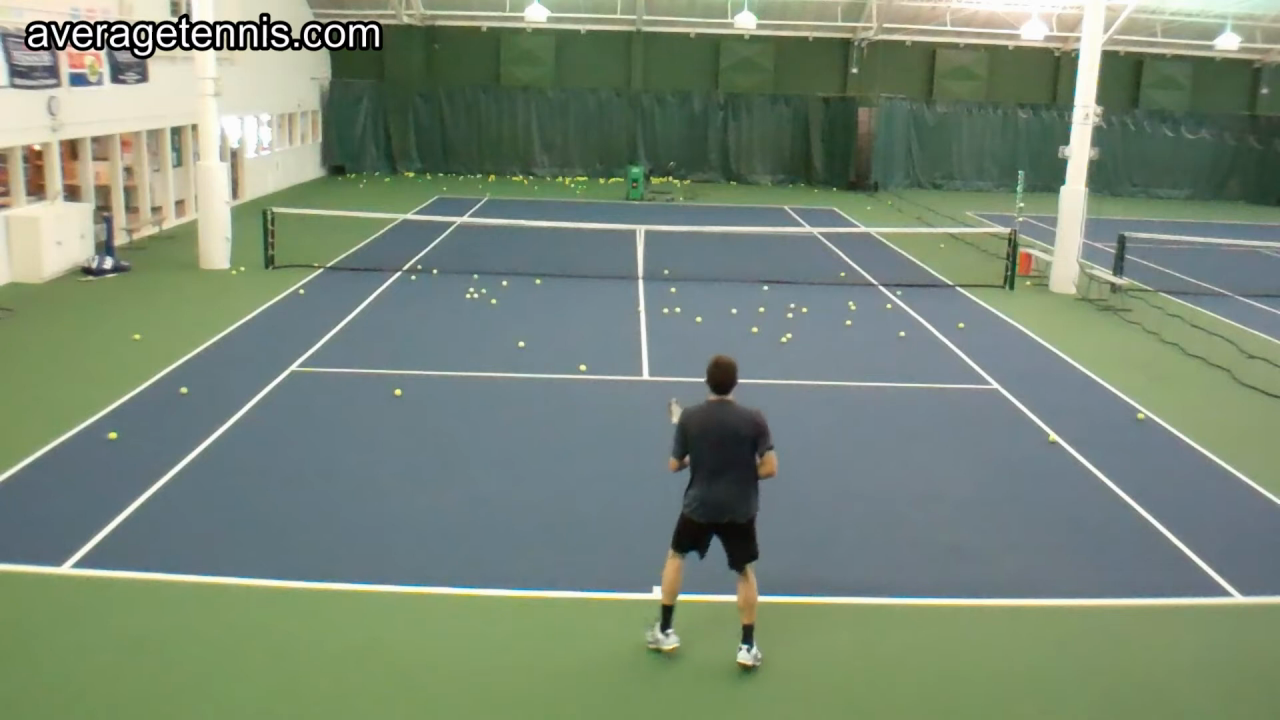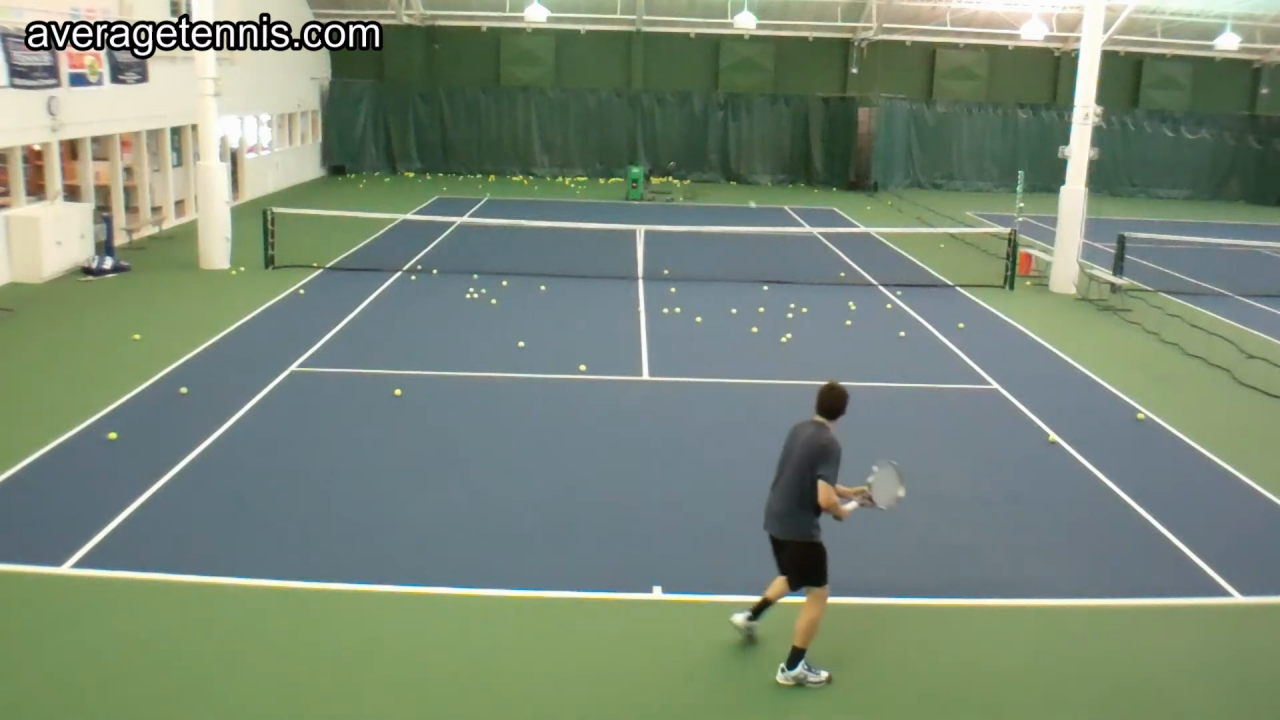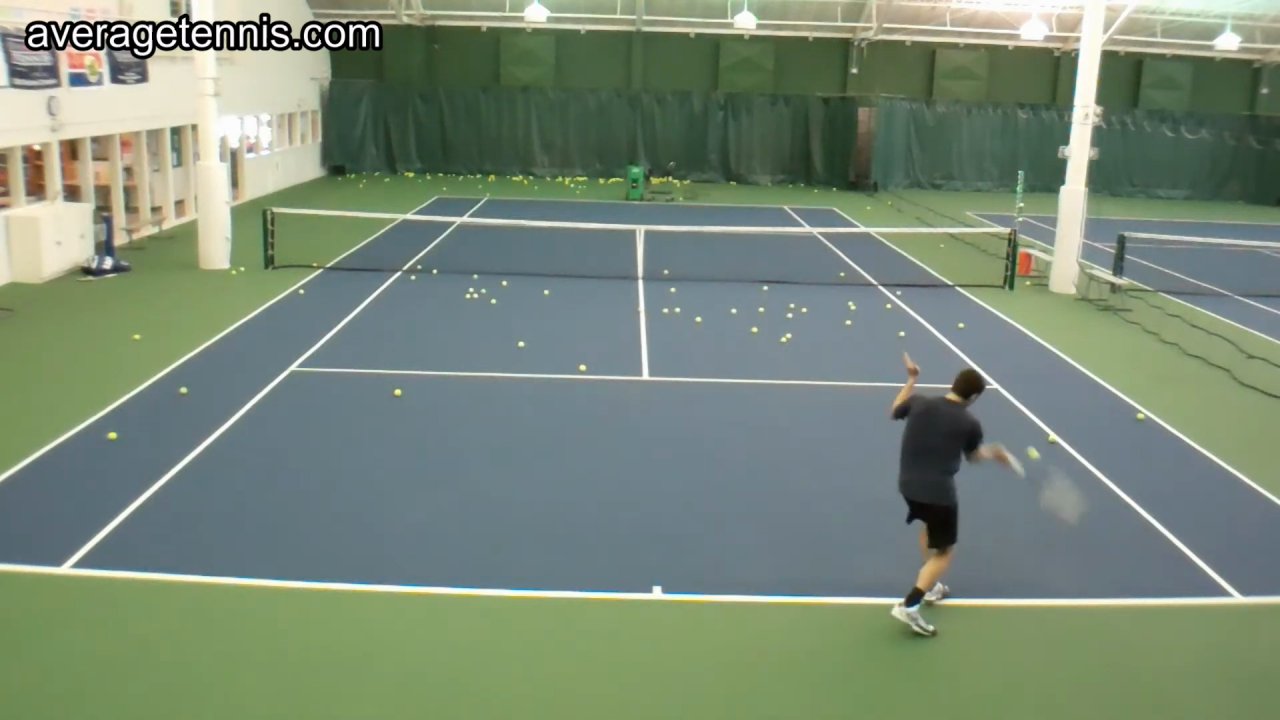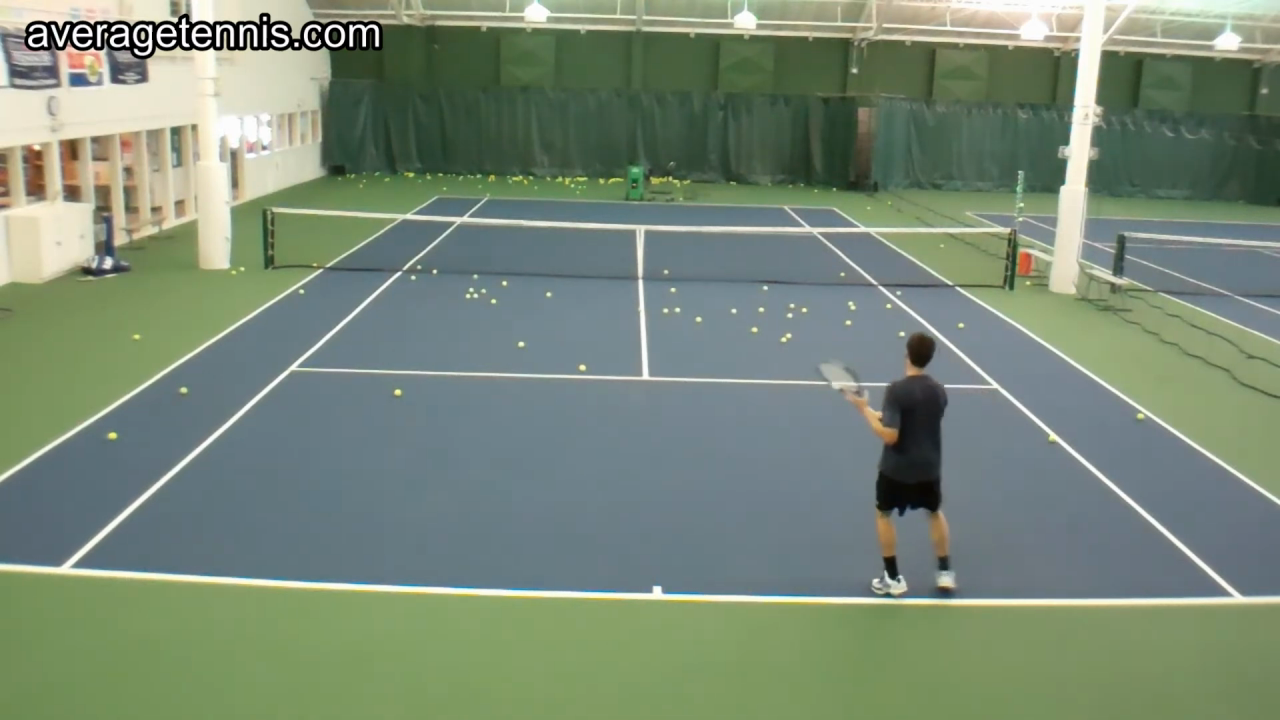
dt=1s
person 1, frame 1
left shoulder: (690, 417)
right shoulder: (754, 419)
left elbow: (675, 465)
right elbow: (769, 468)
right wrist: (745, 473)
left hip: (699, 506)
right hip: (740, 509)
left knee: (675, 557)
right knee: (745, 572)
left ankle: (665, 631)
right ankle: (748, 647)
person 1, frame 2
left shoulder: (798, 430)
right shoulder: (829, 444)
right elbow: (825, 499)
left wrist: (850, 492)
right wrist: (841, 511)
left hip: (776, 518)
right hip: (799, 527)
left knee: (793, 576)
right knee: (818, 594)
left ankle: (749, 617)
right ankle: (792, 668)
person 1, frame 3
left shoulder: (919, 402)
right shoulder: (969, 423)
left elbow: (894, 412)
right elbow: (973, 456)
left wrist: (911, 380)
right wrist: (994, 453)
left hip: (908, 485)
right hip: (938, 491)
left knee: (930, 524)
right knee: (944, 552)
left ankle: (930, 584)
right ankle: (909, 606)
person 1, frame 4
left shoulder: (895, 391)
right shoulder: (939, 391)
left elbow: (890, 436)
left wrist: (867, 412)
left hip: (897, 468)
right hip: (929, 467)
left knee: (884, 515)
right knee: (934, 513)
left ankle: (893, 578)
right ankle: (945, 572)
